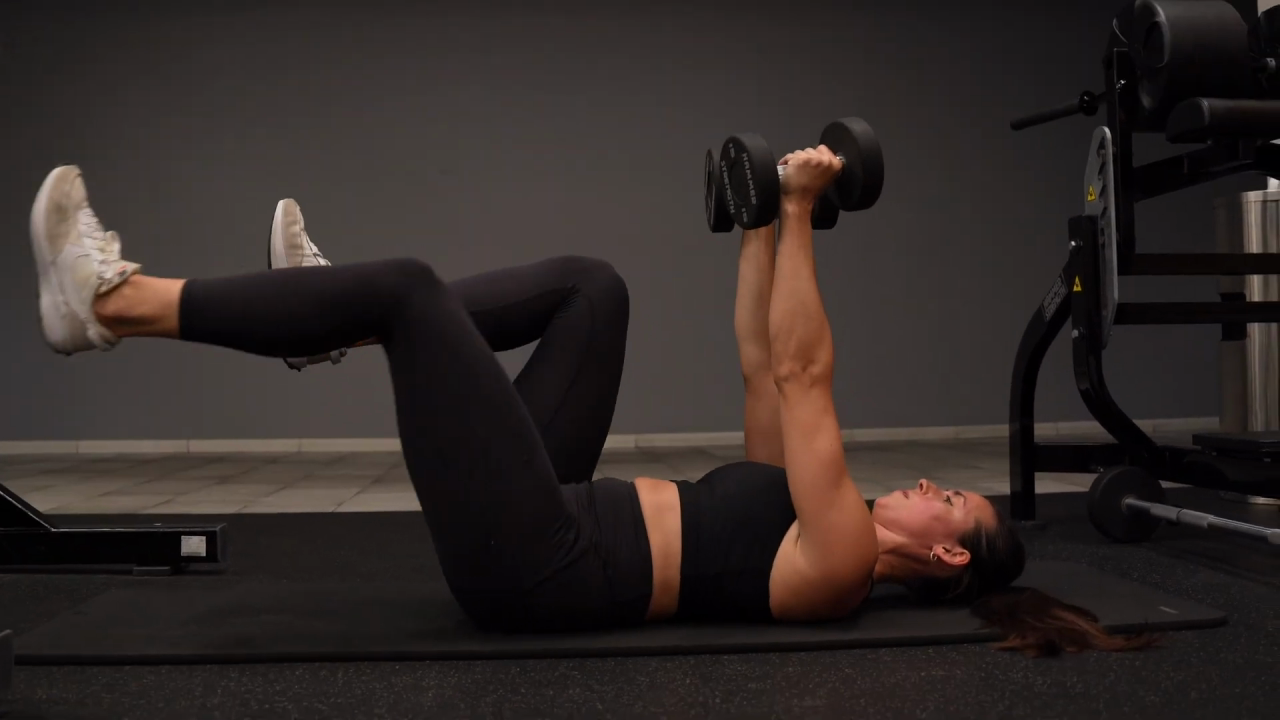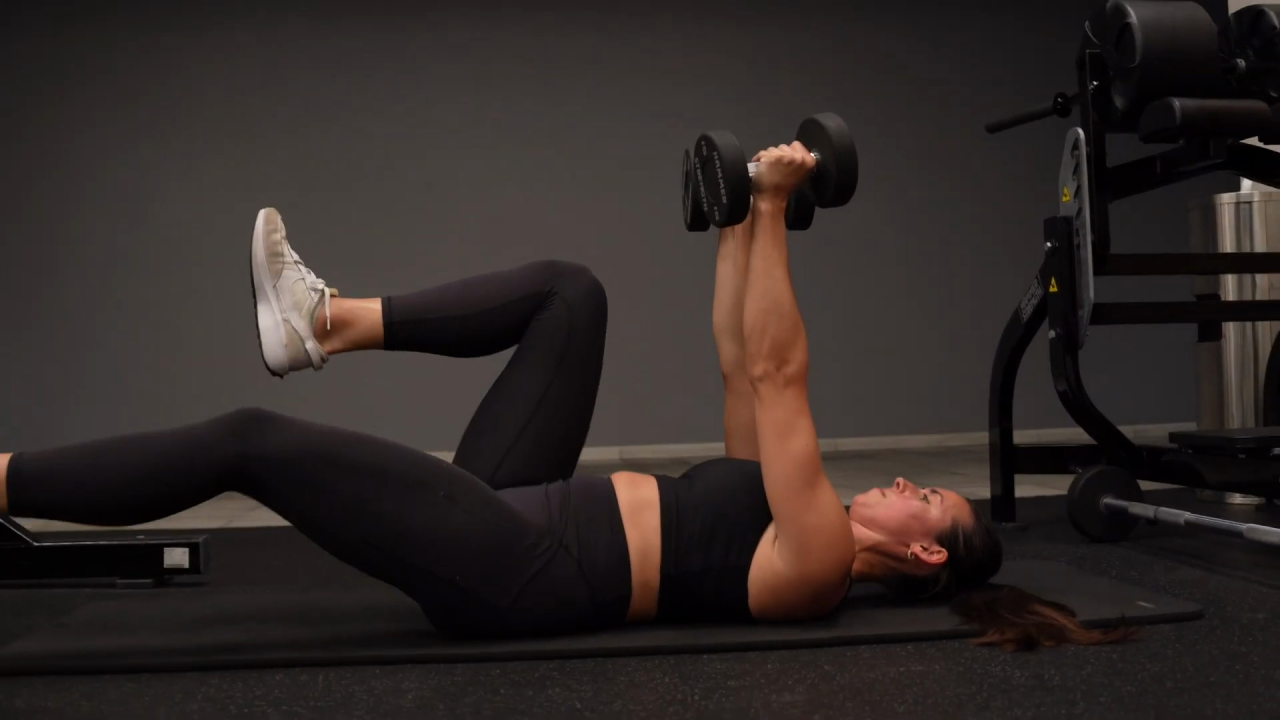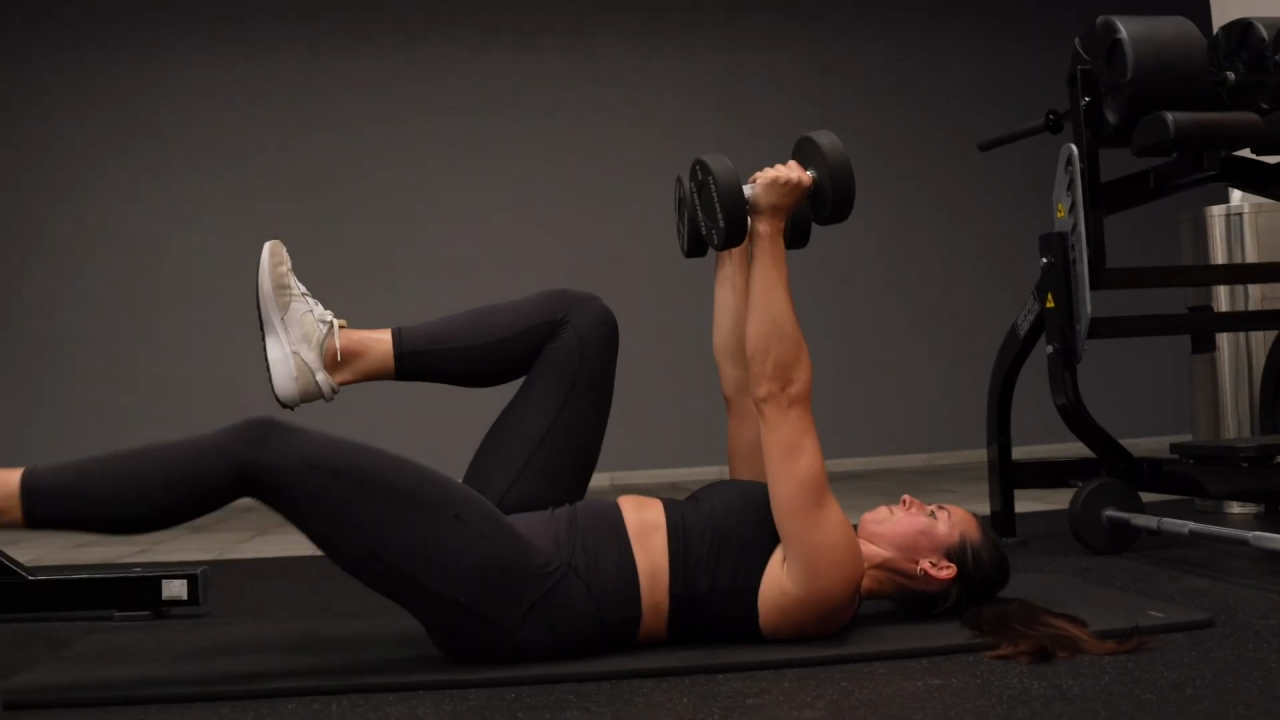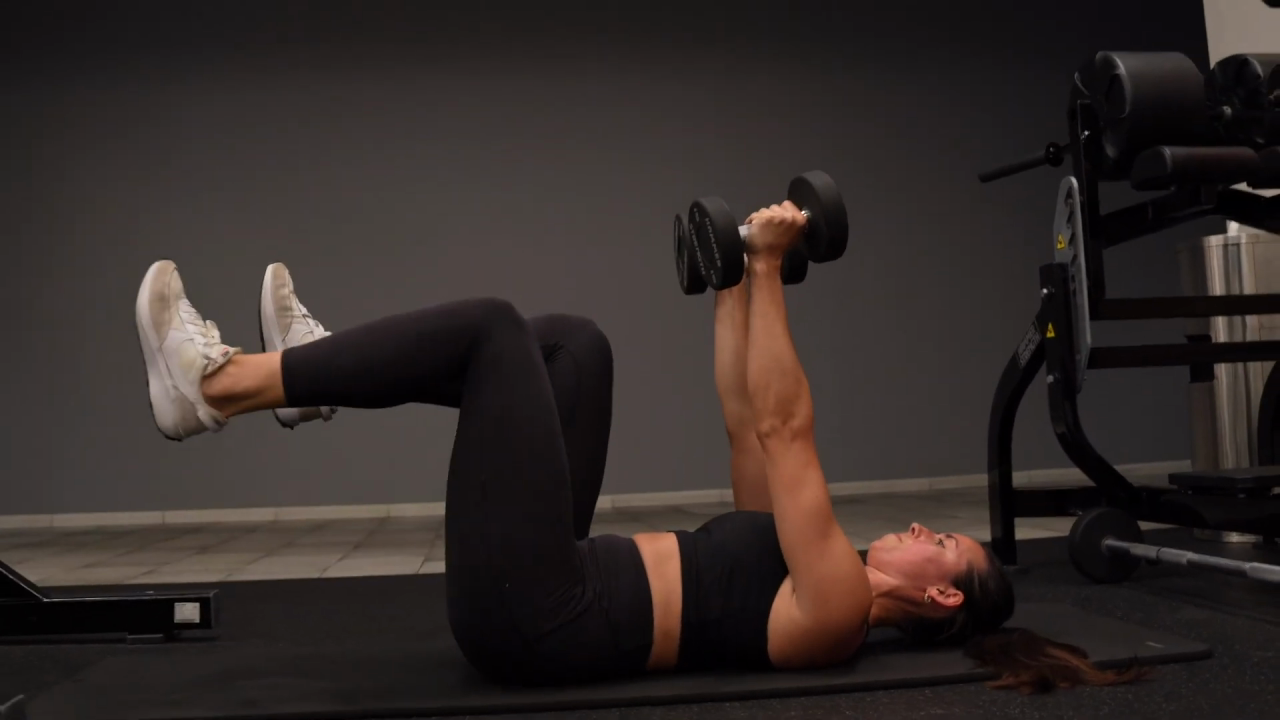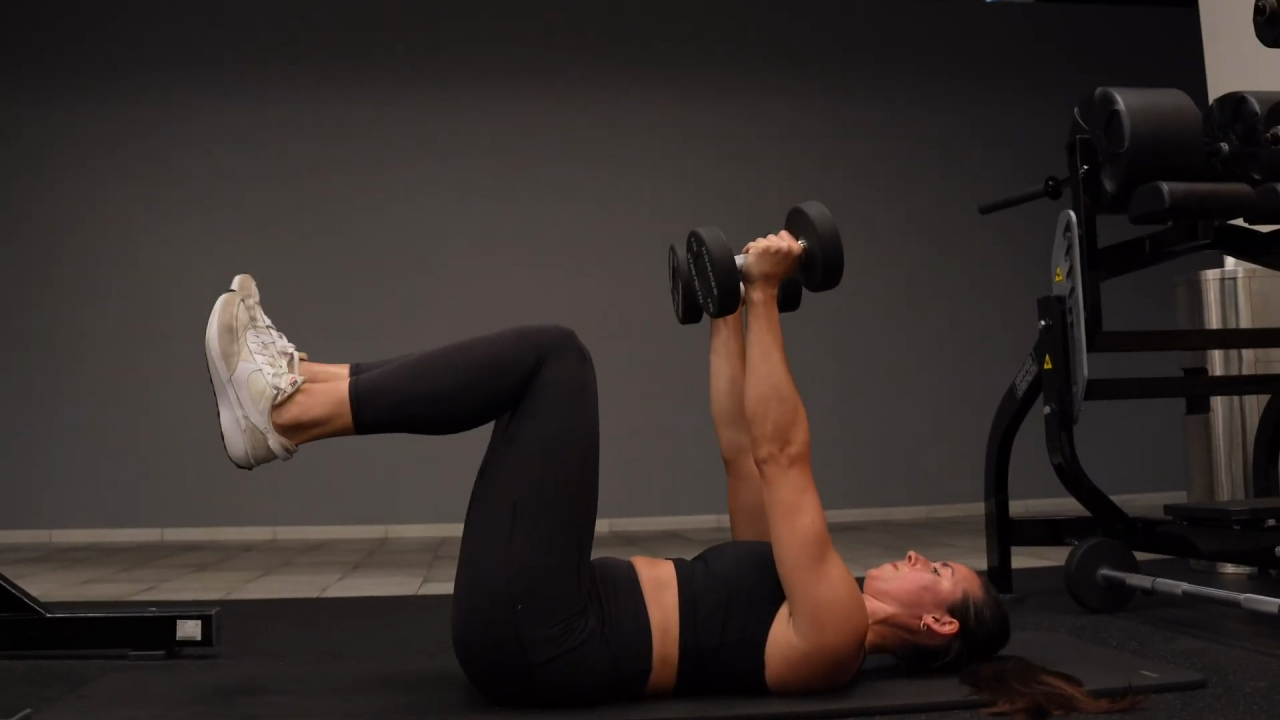
dt=0.4s
person 1, frame 1
left shoulder: (839, 562)
right shoulder: (805, 523)
left elbow: (801, 376)
right elbow: (760, 361)
left wrist: (800, 214)
right wrist: (759, 222)
left hip: (534, 566)
right hip: (549, 528)
left knee: (416, 287)
right knee: (591, 285)
left ankle: (117, 300)
right ankle: (334, 319)
person 1, frame 2
left shoulder: (819, 560)
right shoulder: (789, 523)
left elbow: (777, 378)
right elbow: (737, 362)
left wrist: (774, 213)
right wrist: (737, 222)
left hip: (503, 571)
right hip: (515, 520)
left knee: (253, 441)
right knee: (569, 291)
right ankle: (326, 322)
person 1, frame 3
left shoulder: (827, 580)
right shoulder: (793, 540)
left elbow: (780, 398)
right elbow: (740, 385)
left wrist: (772, 232)
right wrist: (733, 243)
left hip: (511, 595)
right hip: (520, 543)
left knee: (264, 453)
right knee: (581, 318)
right ankle: (335, 353)
person 1, frame 4
left shoulder: (834, 609)
right shoulder: (803, 565)
left elbow: (783, 432)
right elbow: (742, 415)
left wrist: (770, 270)
right wrist: (731, 280)
left hip: (537, 618)
right hip: (552, 594)
left knee: (492, 325)
right knee: (576, 342)
left ankle: (218, 384)
right ankle: (311, 375)
person 1, frame 5
left shoulder: (831, 638)
right shoulder: (799, 600)
left elbow: (781, 458)
right elbow: (739, 445)
left wrist: (764, 299)
right wrist: (728, 311)
left hip: (532, 640)
right hip: (532, 624)
left knee: (554, 355)
right knee: (552, 372)
left ankle: (290, 414)
right ankle: (311, 388)
